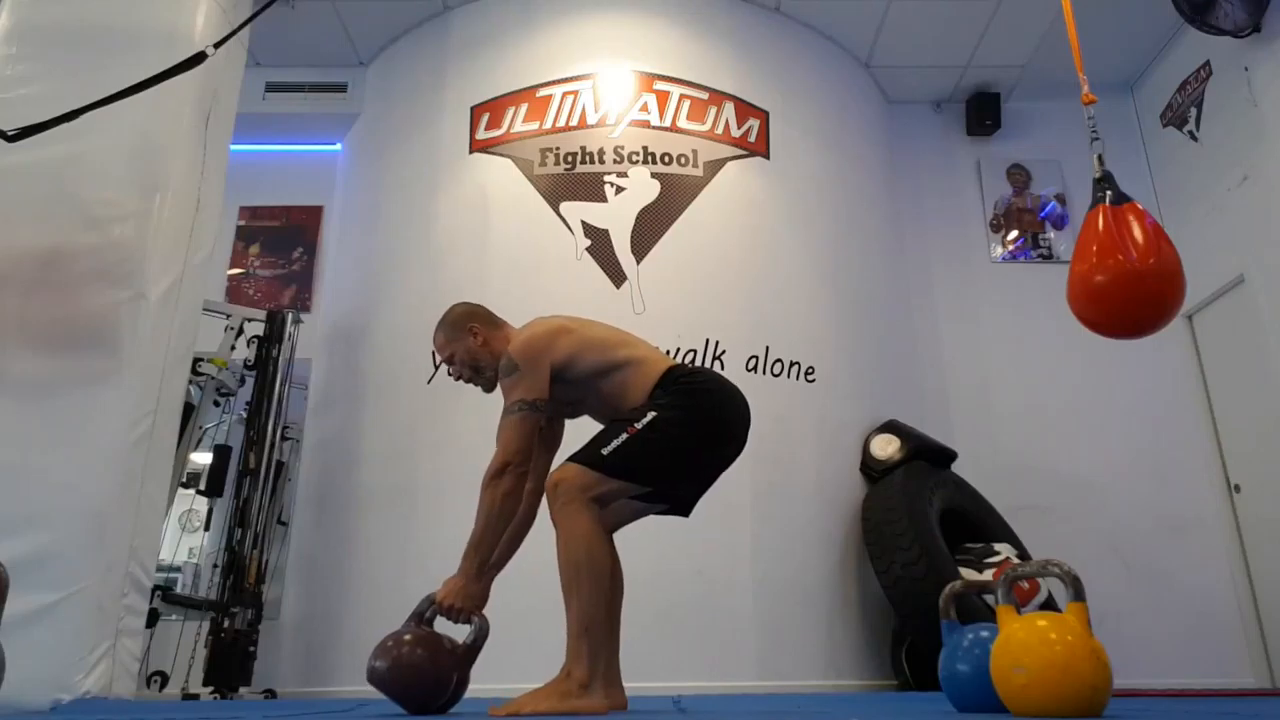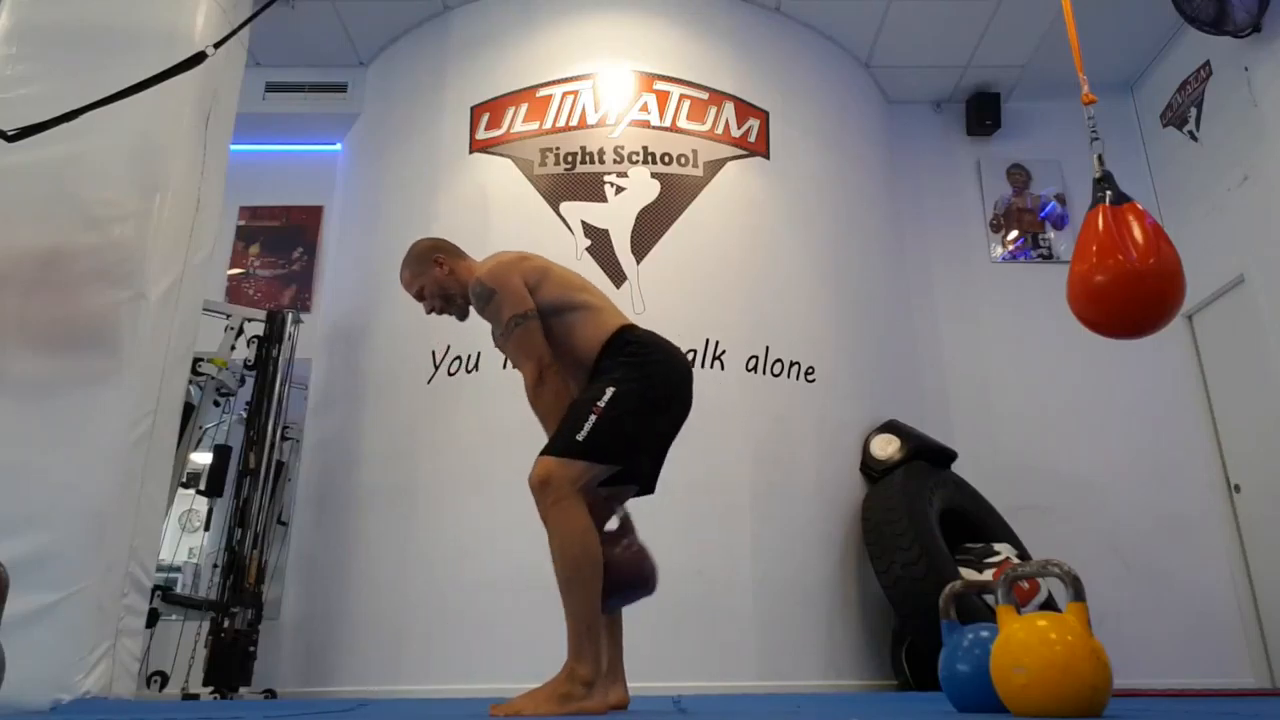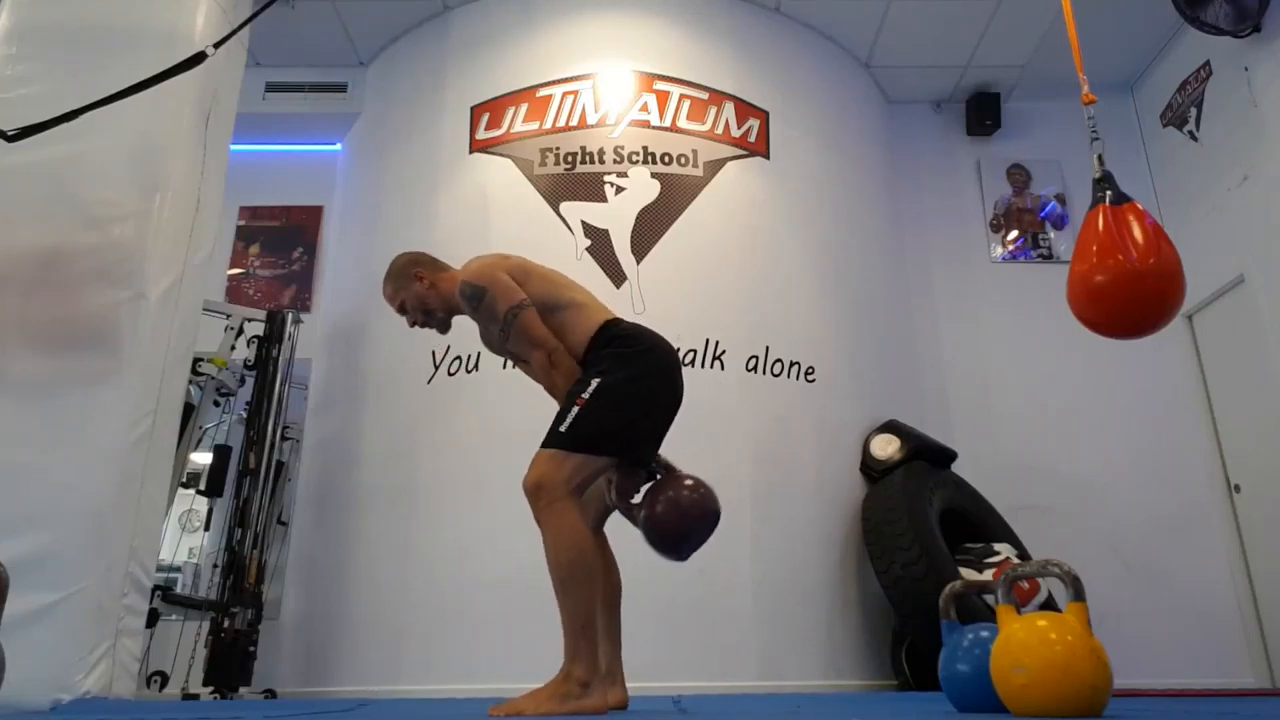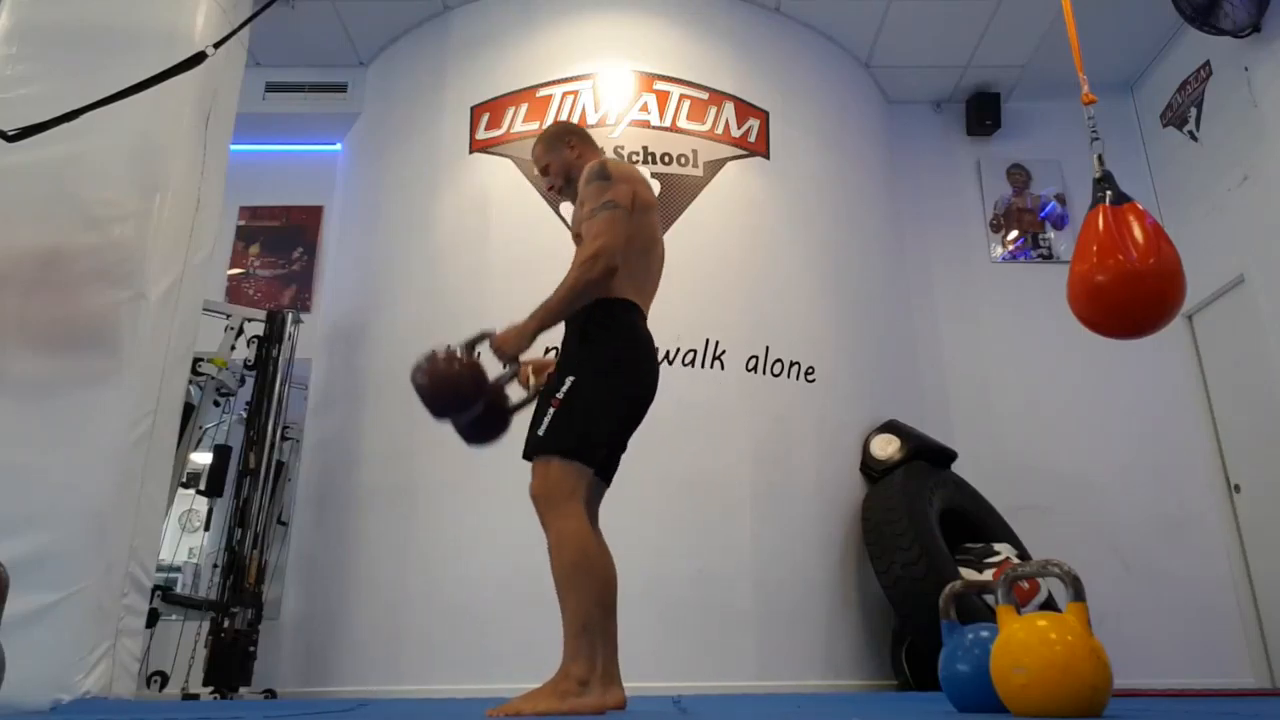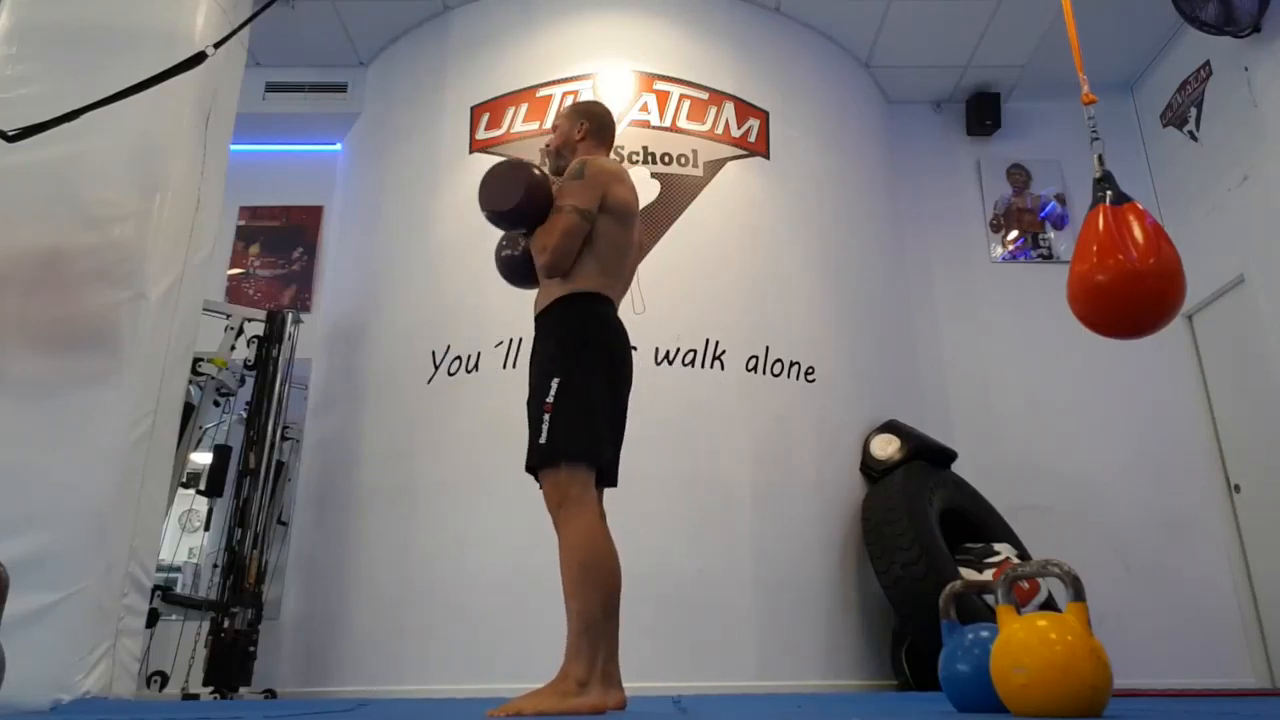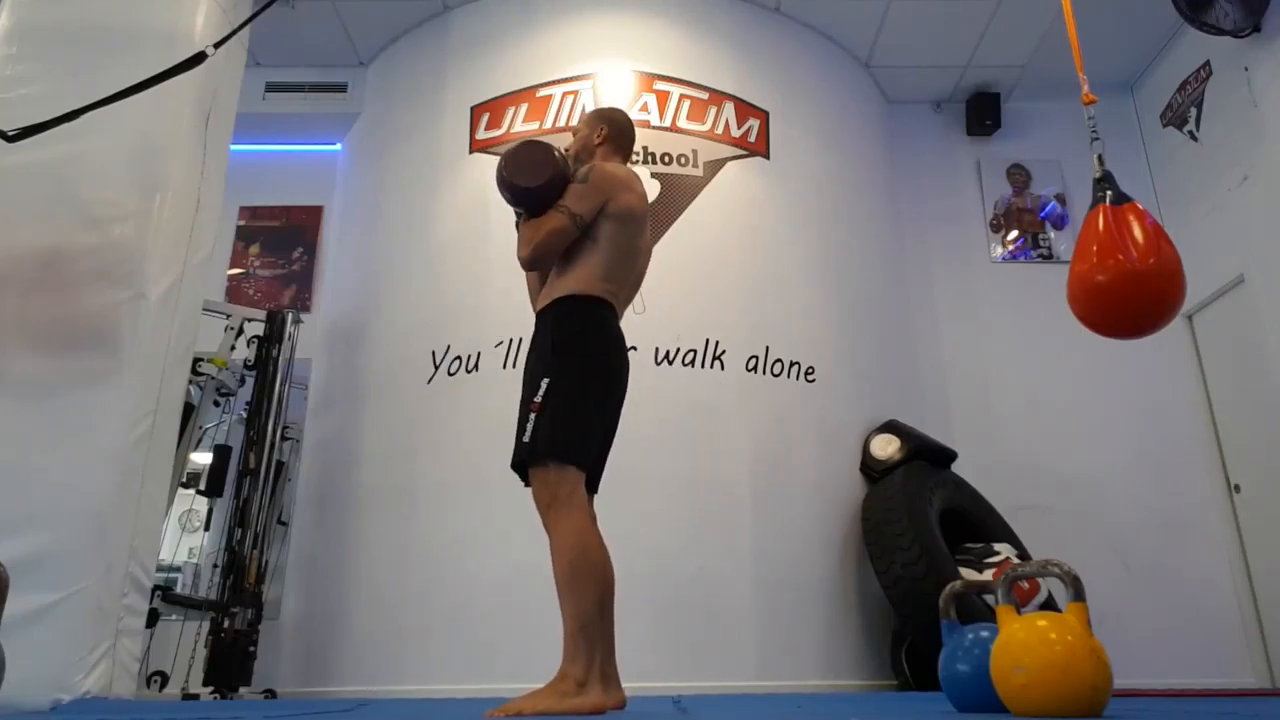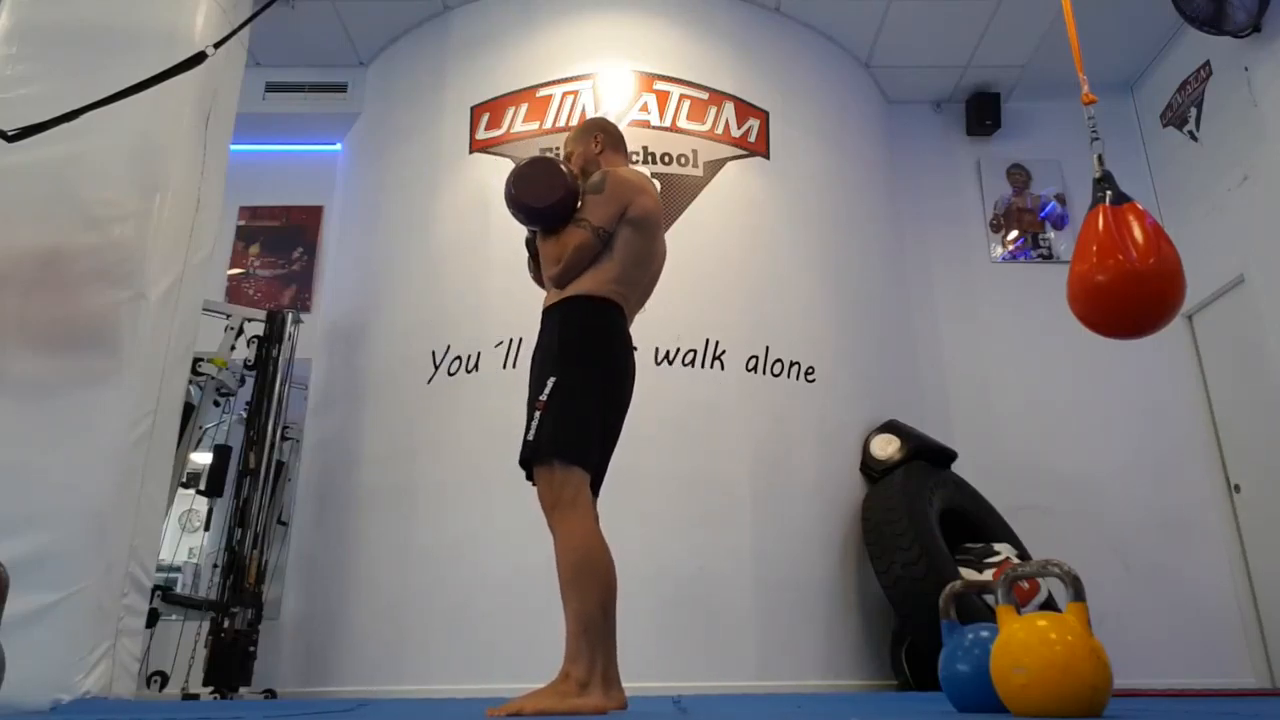
dt=0.4s
person 1, frame 1
left shoulder: (523, 351)
right shoulder: (544, 368)
left elbow: (508, 472)
right elbow: (531, 483)
left wrist: (468, 575)
right wrist: (486, 574)
left hip: (698, 404)
right hip: (709, 411)
left knee: (572, 491)
right knee: (586, 519)
left ankle: (583, 683)
right ankle: (604, 683)
person 1, frame 2
left shoulder: (490, 277)
right shoulder: (504, 324)
left elbow: (541, 379)
right elbow: (560, 379)
left wrist: (569, 457)
left hip: (640, 367)
right hip: (655, 374)
left knee: (554, 482)
right knee: (580, 513)
left ankle: (583, 681)
right ankle: (607, 679)
person 1, frame 3
left shoulder: (474, 281)
right shoulder: (491, 313)
left elbow: (552, 358)
right wrist: (626, 452)
left hip: (632, 365)
right hip: (648, 368)
left knee: (549, 488)
right knee: (581, 519)
left ankle: (582, 681)
right ankle: (607, 682)
person 1, frame 4
left shoulder: (606, 174)
right shoulder: (625, 202)
left elbow: (598, 262)
left wrist: (527, 325)
right wrist: (557, 363)
left hip: (605, 346)
right hip: (625, 353)
left knee: (554, 495)
right knee: (572, 507)
person 1, frame 5
left shoulder: (591, 169)
right shoulder: (611, 194)
left elbow: (550, 258)
right wrist: (539, 218)
left hip: (574, 335)
right hip: (593, 338)
left knee: (570, 498)
right knee: (580, 506)
person 1, frame 6
left shoulder: (601, 176)
right shoulder: (627, 211)
left elbow: (531, 252)
right wrist: (543, 210)
left hip: (573, 337)
right hip: (593, 343)
left knee: (559, 497)
right knee: (571, 505)
person 1, frame 7
left shoulder: (615, 182)
right shoulder: (645, 219)
left elbow: (558, 268)
right wrist: (554, 228)
left hip: (578, 334)
right hip: (602, 341)
left knee: (563, 499)
right knee: (574, 506)
